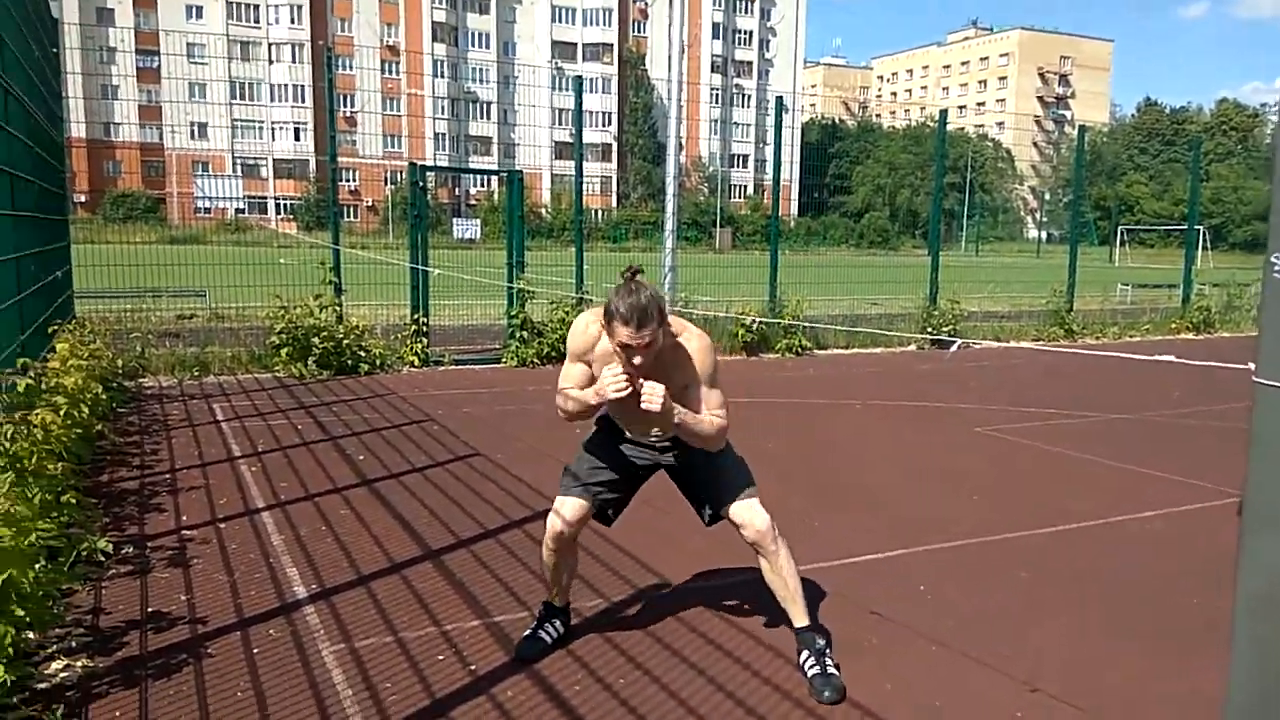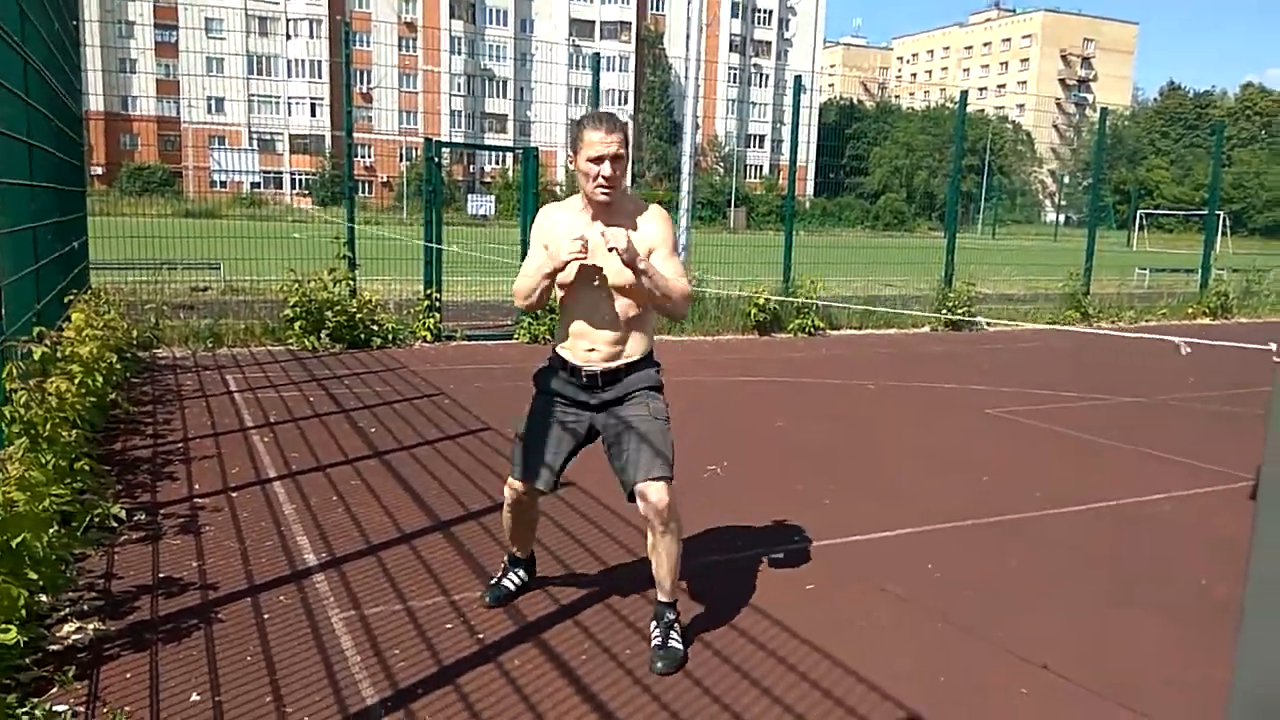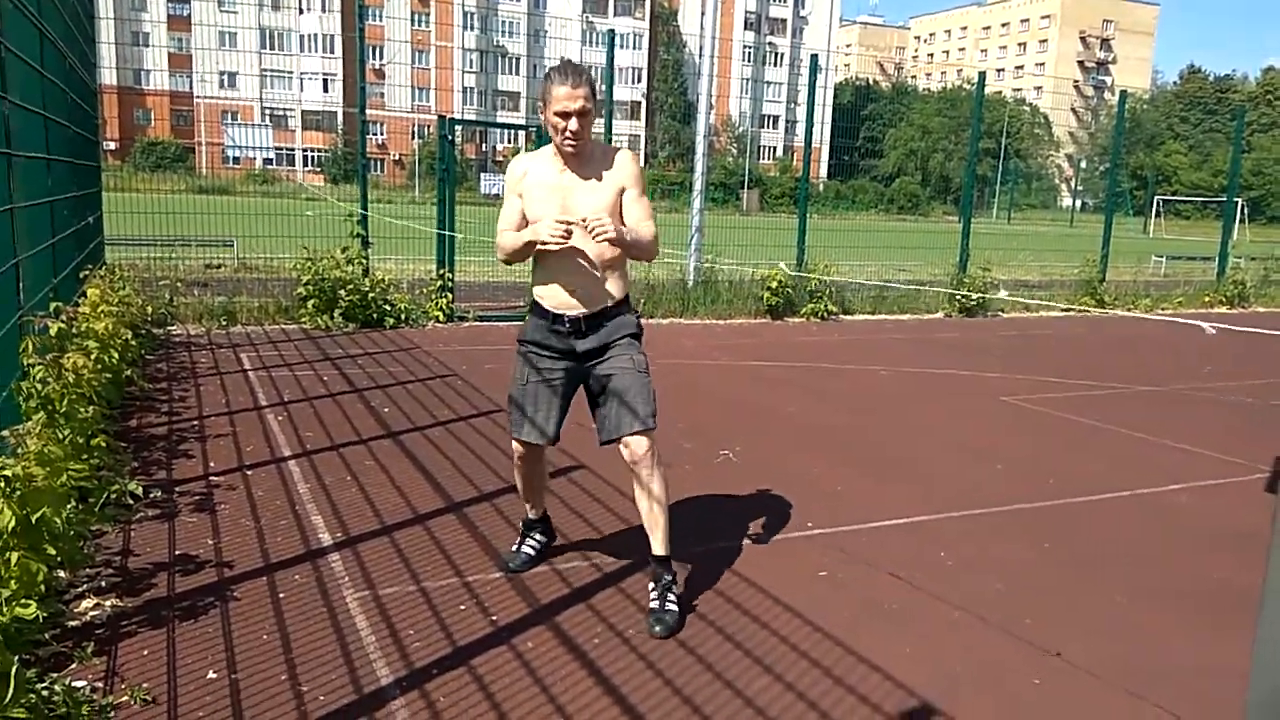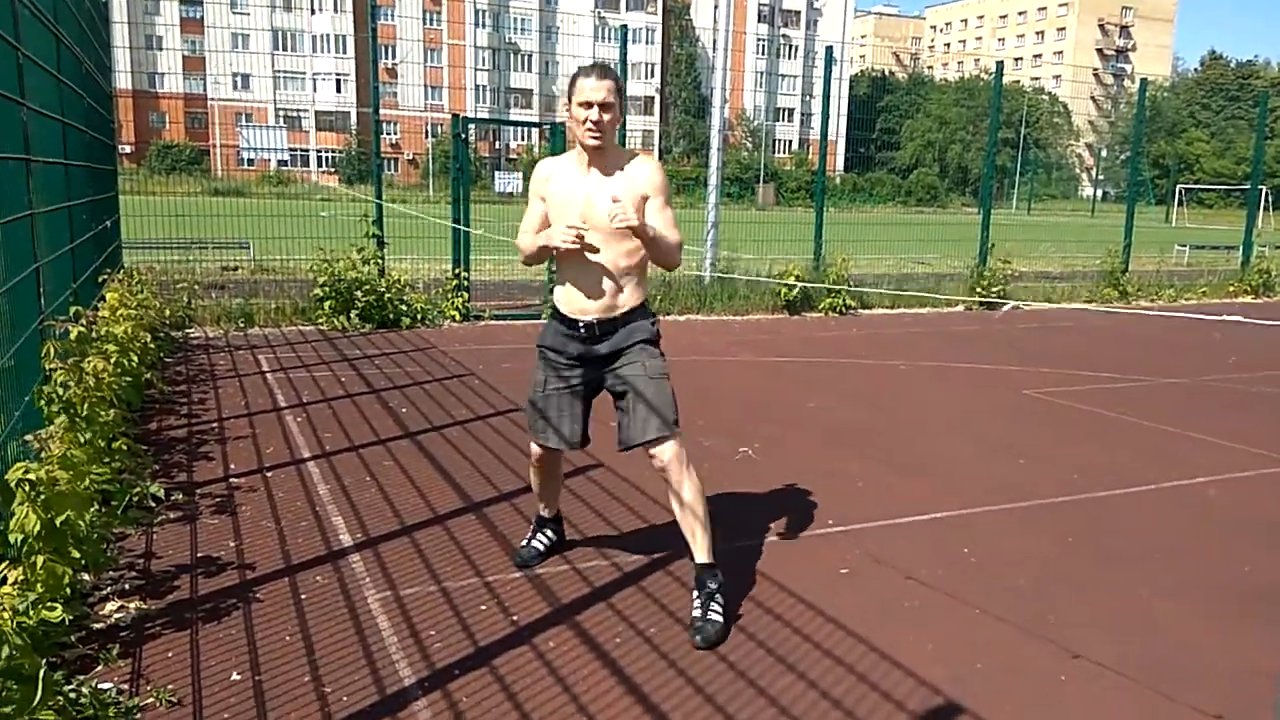
dt=0.5s
person 1, frame 1
left shoulder: (694, 347)
right shoulder: (586, 332)
left elbow: (716, 433)
right elbow: (566, 407)
left wrist: (674, 414)
right wrist: (594, 396)
left hip: (691, 440)
right hip: (619, 439)
left knee: (757, 528)
right knee: (560, 526)
left ankle: (809, 641)
right ankle: (554, 616)
person 1, frame 2
left shoulder: (652, 220)
right shoulder: (552, 219)
left elbow: (679, 306)
right elbow: (523, 300)
left wrist: (637, 266)
right wrist: (553, 263)
left hip: (632, 384)
right hip: (566, 380)
left knee: (657, 501)
right knee: (520, 490)
left ankle: (666, 615)
right ankle: (520, 563)
person 1, frame 3
left shoulder: (620, 163)
right shoulder: (523, 170)
left elbow: (650, 248)
right elbow: (503, 253)
left wrist: (621, 232)
right wrist: (533, 234)
left hip: (612, 328)
right hip: (546, 331)
left knee: (639, 450)
right knee: (525, 447)
left ankle: (662, 574)
right ankle: (538, 527)
person 1, frame 4
left shoulder: (646, 171)
right shoulder: (547, 172)
left elbow: (672, 257)
right elbow: (524, 251)
left wrist: (642, 228)
right wrist: (549, 238)
left hip: (630, 334)
right hip: (565, 334)
left knee: (668, 454)
right knee: (542, 449)
left ankle: (707, 580)
right ankle: (550, 524)
